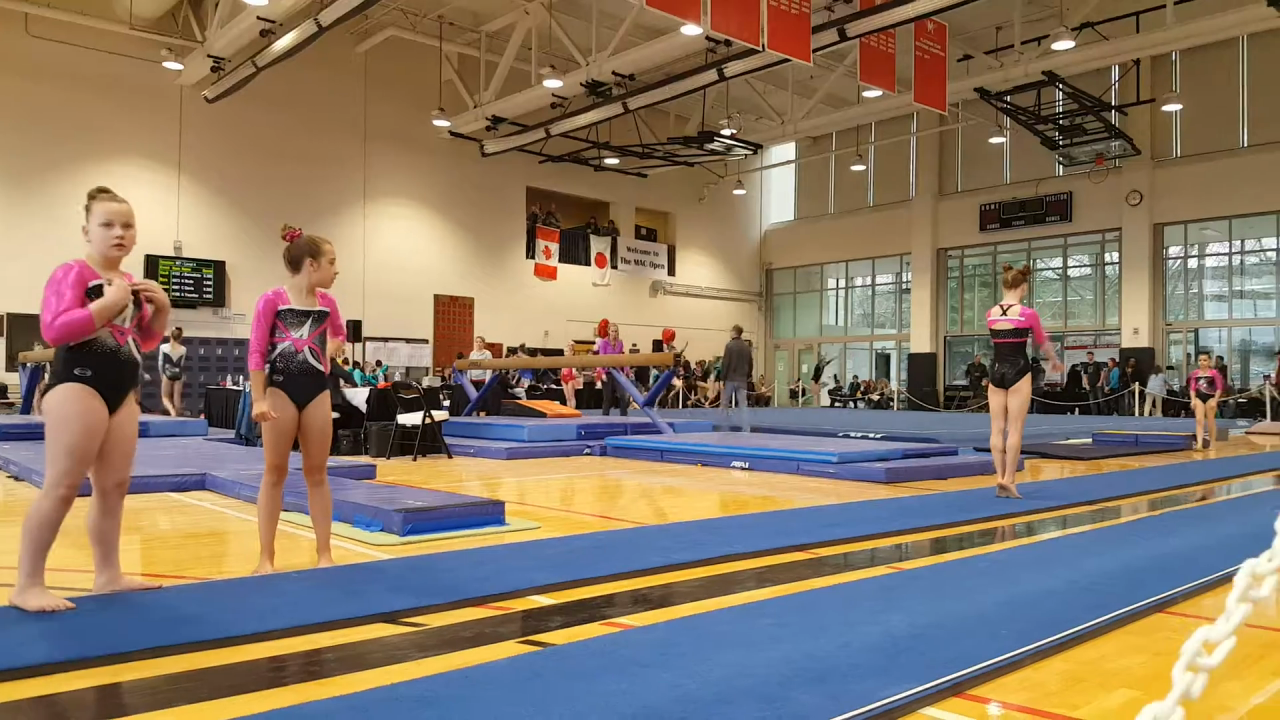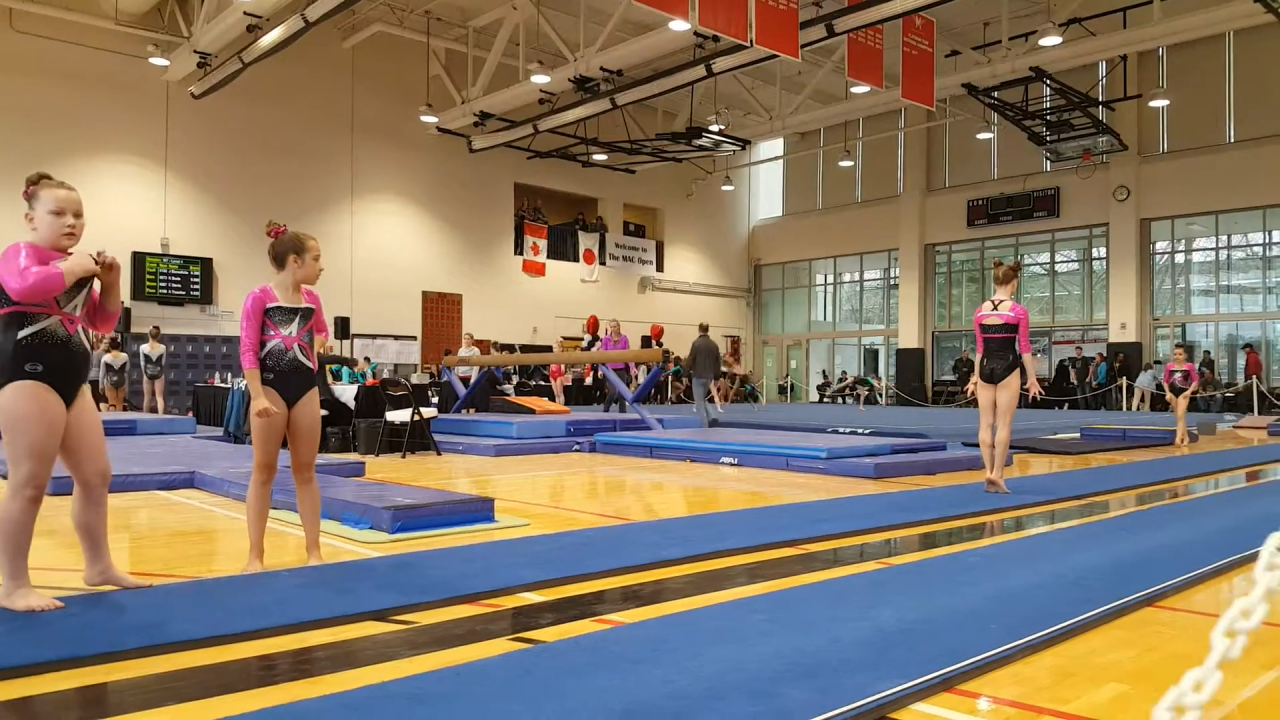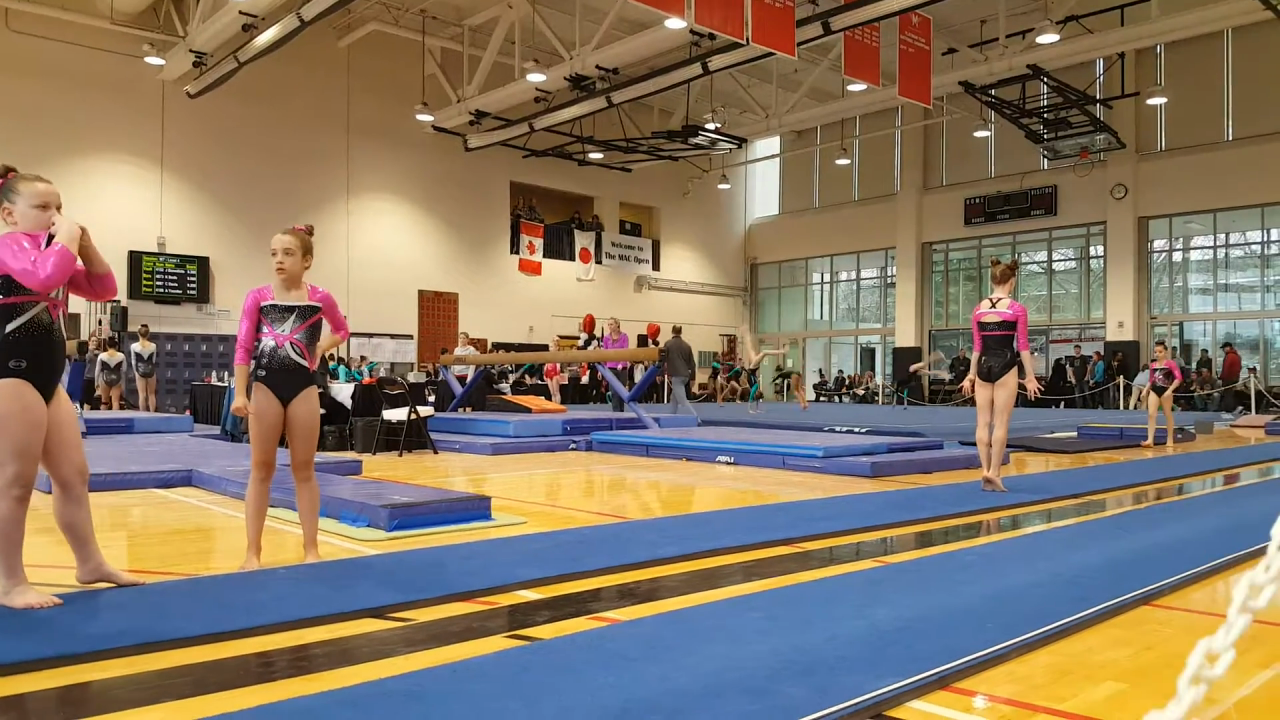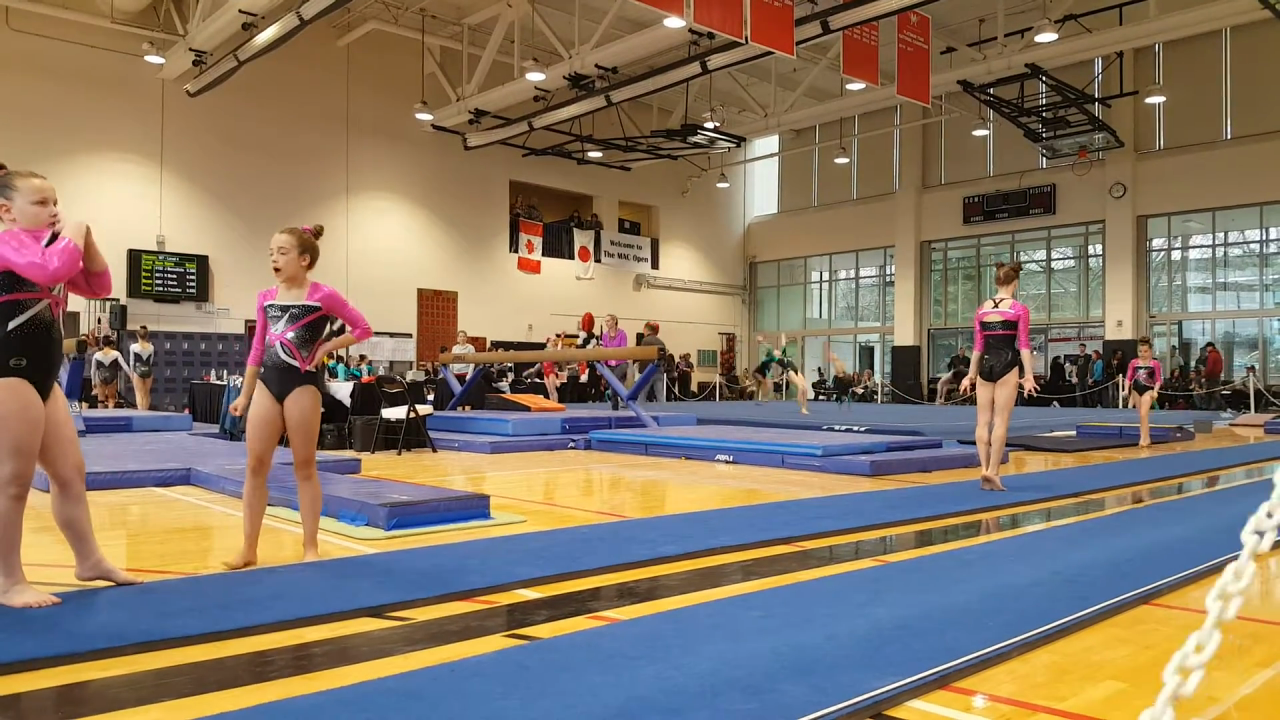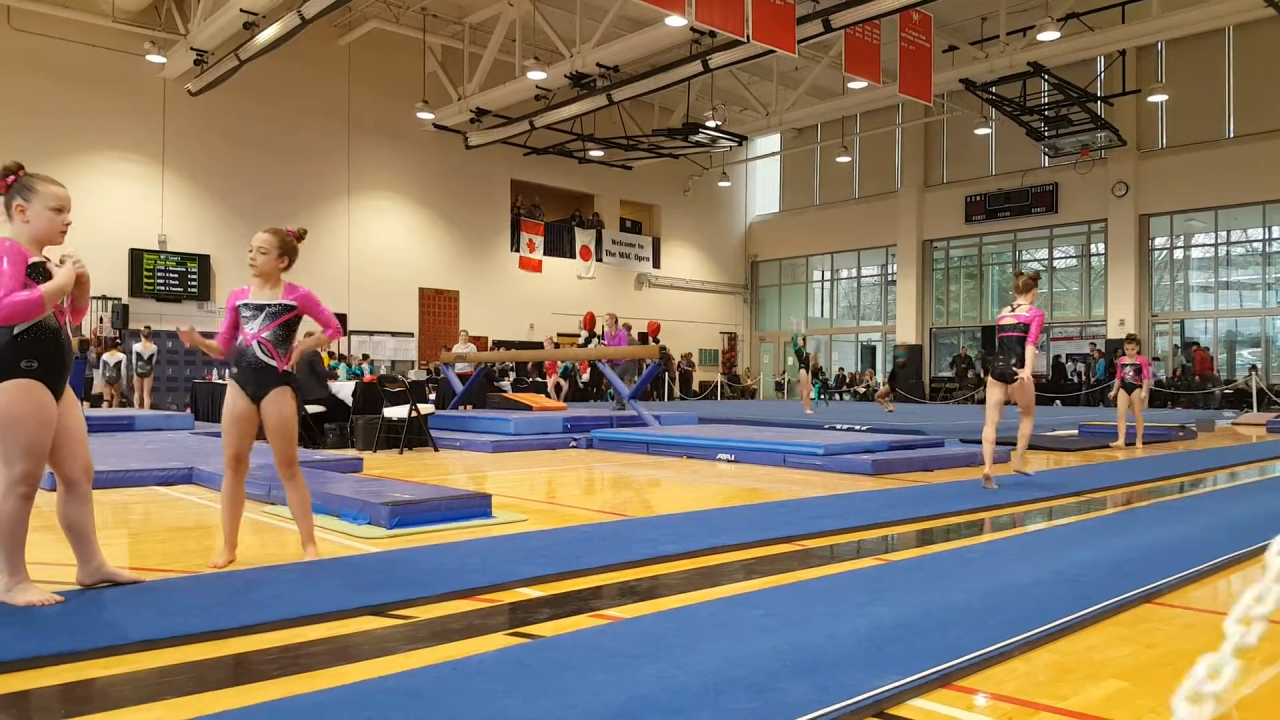
dt=0.4s
person 1, frame 1
left shoulder: (134, 285)
right shoulder: (73, 273)
left elbow: (145, 342)
right elbow: (54, 330)
left wrist: (161, 310)
right wrist: (110, 303)
left hip: (121, 393)
right hip: (77, 386)
left knee: (114, 486)
right knee: (62, 485)
left ankle: (108, 574)
right ankle: (27, 584)
person 1, frame 2
left shoulder: (76, 269)
left elbow: (102, 324)
left wrist: (110, 281)
right wrist: (74, 267)
left hip: (73, 384)
left knee: (96, 477)
left ankle: (99, 566)
person 1, frame 3
left shoulder: (52, 251)
left elbow: (103, 289)
right elbow: (45, 277)
left wrist: (85, 243)
right wrist: (66, 236)
left hip: (48, 379)
left knee: (75, 474)
left ankle: (90, 563)
person 1, frame 4
left shoulder: (43, 248)
left elbow: (99, 286)
right elbow: (56, 268)
left wrist: (84, 239)
right wrist: (71, 234)
left hip: (42, 377)
left knee: (71, 472)
left ankle: (90, 560)
person 1, frame 5
left shoulder: (44, 260)
left elbow: (73, 315)
left wrist: (79, 283)
right wrist: (58, 284)
left hip: (54, 379)
left knee: (79, 474)
left ankle: (91, 564)
person 2, frame 1
left shoulder: (327, 303)
right shoulder: (271, 300)
left elbow: (339, 335)
right elbow: (256, 353)
left wrist: (328, 353)
right wrist: (259, 399)
left hip: (317, 391)
right hip: (280, 389)
left knee: (317, 473)
right knee: (275, 473)
left ankle: (324, 553)
right ankle: (266, 556)
person 2, frame 2
left shoulder: (312, 299)
right shoulder: (259, 298)
right elbow: (248, 351)
left wrist: (313, 352)
right wrist: (257, 396)
left hip: (306, 388)
right hip: (271, 387)
left knee: (305, 471)
right knee: (264, 471)
left ankle: (314, 551)
right ankle: (255, 555)
person 2, frame 3
left shoulder: (320, 298)
right shoulder: (257, 297)
left elbow: (341, 330)
right elbow: (243, 349)
left wrist: (320, 349)
right wrist: (240, 393)
left hip: (304, 386)
right hip: (266, 385)
left knee: (304, 469)
right knee: (262, 469)
left ankle: (311, 548)
right ankle: (253, 551)
person 2, frame 4
left shoulder: (323, 296)
right shoulder: (265, 297)
left elbow: (363, 329)
right elbow: (257, 349)
left wrist: (325, 348)
right wrist: (244, 393)
left hip: (302, 384)
right hip: (267, 384)
left knee: (304, 467)
right knee: (255, 466)
left ankle: (310, 547)
right ankle: (248, 548)
person 2, frame 5
left shoulder: (298, 296)
right shoulder: (237, 297)
left elbow: (334, 328)
right elbow: (223, 347)
left wrist: (301, 347)
right wrist: (199, 341)
left hip: (277, 384)
right hip: (240, 383)
left knee: (288, 467)
right knee: (234, 465)
left ankle: (309, 543)
right ankle: (228, 546)
person 3, frame 1
left shoulder: (991, 314)
right shoulder: (1027, 314)
right elbow: (1042, 342)
right wrist: (1054, 361)
left hip: (997, 372)
right hip: (1018, 372)
left knee: (997, 429)
right knee: (1015, 429)
left ankle: (1001, 479)
right ankle: (1008, 480)
person 3, frame 2
left shoulder: (980, 311)
right shoulder: (1018, 311)
left elbow: (980, 347)
right elbow: (1024, 347)
left wrist: (976, 376)
right wrist: (1032, 378)
left hip: (986, 368)
right hip: (1007, 368)
left knee: (986, 424)
right knee: (1003, 424)
left ankle: (989, 474)
right ankle: (997, 474)
person 3, frame 3
left shoulder: (979, 309)
right shoulder: (1017, 309)
left elbow: (977, 345)
right elbow: (1022, 345)
left wrist: (972, 374)
right wrist: (1030, 376)
left hip: (984, 366)
right hip: (1005, 366)
left knee: (983, 423)
right knee: (1000, 423)
left ankle: (986, 473)
right ankle: (994, 473)
person 3, frame 4
left shoulder: (982, 309)
right shoulder: (1019, 309)
left elbow: (978, 345)
right elbow: (1023, 344)
left wrist: (971, 374)
right wrist: (1028, 375)
left hip: (986, 365)
right hip: (1006, 365)
left knee: (983, 421)
right knee: (1001, 422)
left ankle: (985, 471)
right ankle: (992, 472)
person 3, frame 5
left shoulder: (1002, 314)
right shoulder: (1035, 313)
right elbow: (1031, 342)
right wrist: (1028, 369)
left hip: (997, 366)
right hip: (1017, 367)
left knee: (991, 421)
right knee: (1027, 417)
left ankle: (987, 469)
right ankle: (1018, 460)
